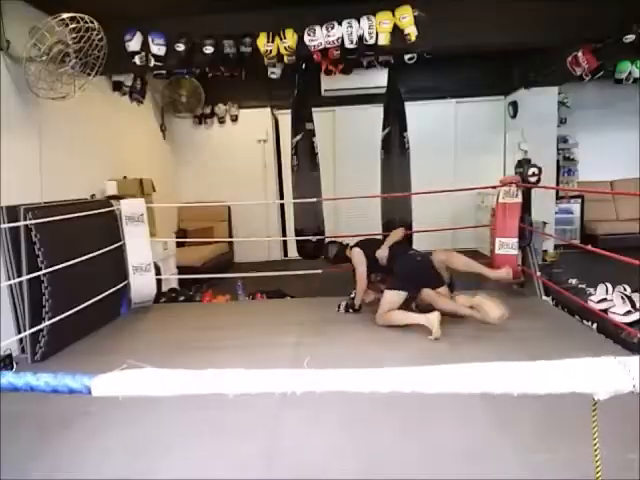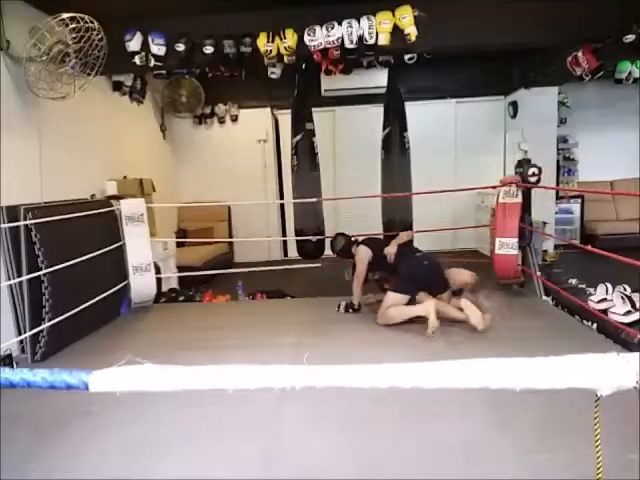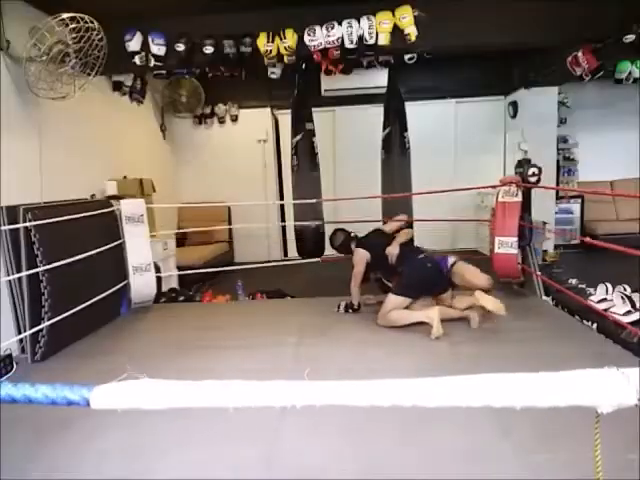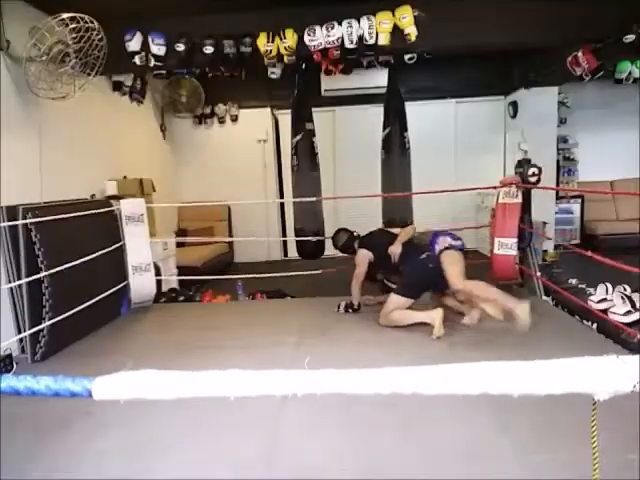
dt=0.2s
person 1, frame 1
left shoulder: (356, 253)
right shoulder: (366, 244)
left elbow: (362, 282)
left wrist: (355, 304)
left hip: (406, 267)
right hip: (421, 260)
left knee: (382, 317)
left ankle: (427, 319)
person 1, frame 2
left shoulder: (362, 250)
right shoulder: (374, 242)
left elbow: (358, 280)
right elbow: (408, 234)
left wrist: (354, 304)
left hip: (411, 270)
right hip: (428, 263)
left knee: (383, 317)
right knee: (448, 303)
person 1, frame 3
left shoulder: (360, 252)
right shoulder: (377, 233)
left elbow: (355, 282)
right elbow: (407, 230)
left wrist: (354, 304)
left hip: (414, 271)
right hip: (431, 263)
left knee: (384, 318)
right knee: (450, 303)
left ankle: (429, 315)
right ankle: (476, 298)
person 1, frame 4
left shoulder: (362, 253)
right shoulder: (380, 233)
left elbow: (357, 281)
right elbow: (411, 229)
left wrist: (354, 304)
left hip: (417, 271)
right hip: (433, 261)
left knee: (386, 318)
left ankle: (431, 316)
